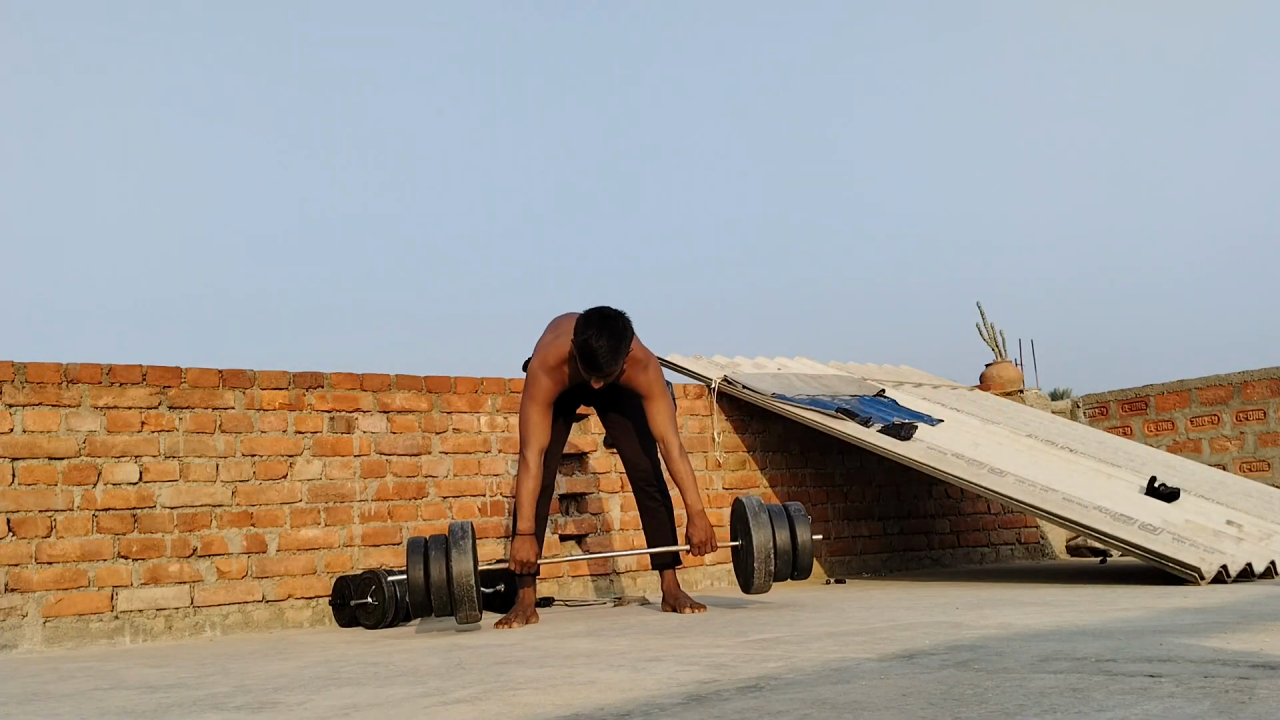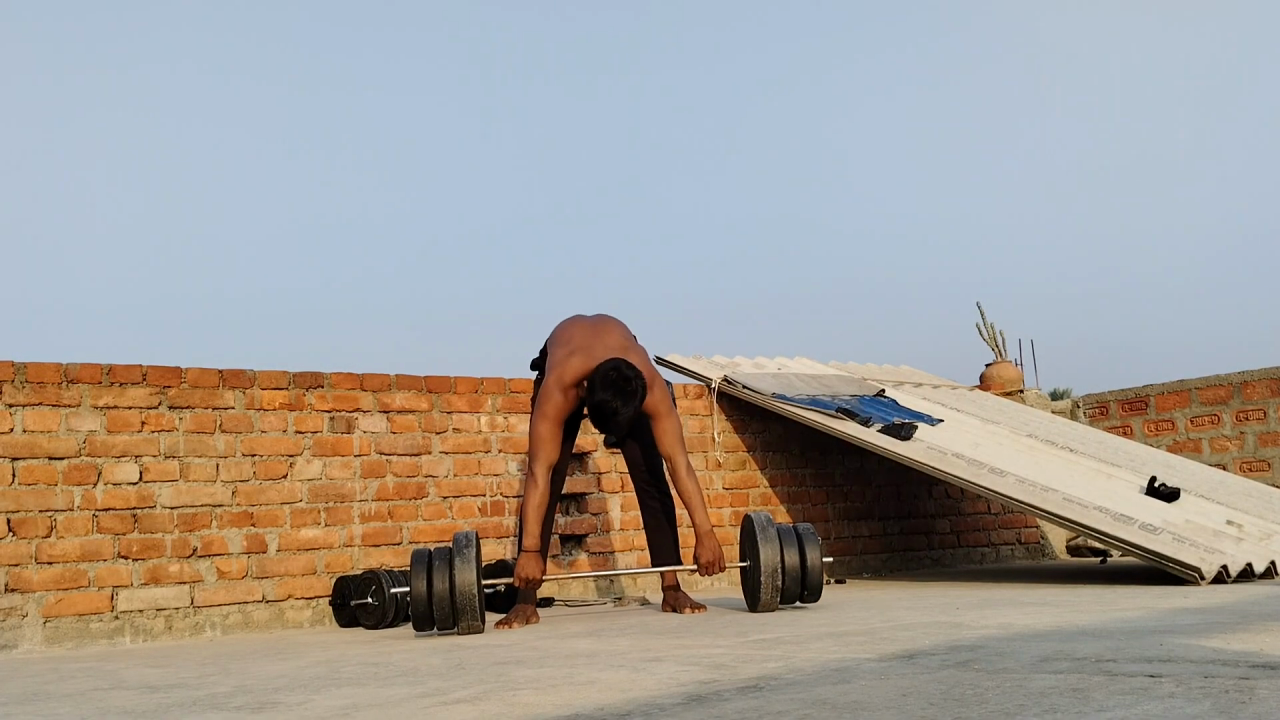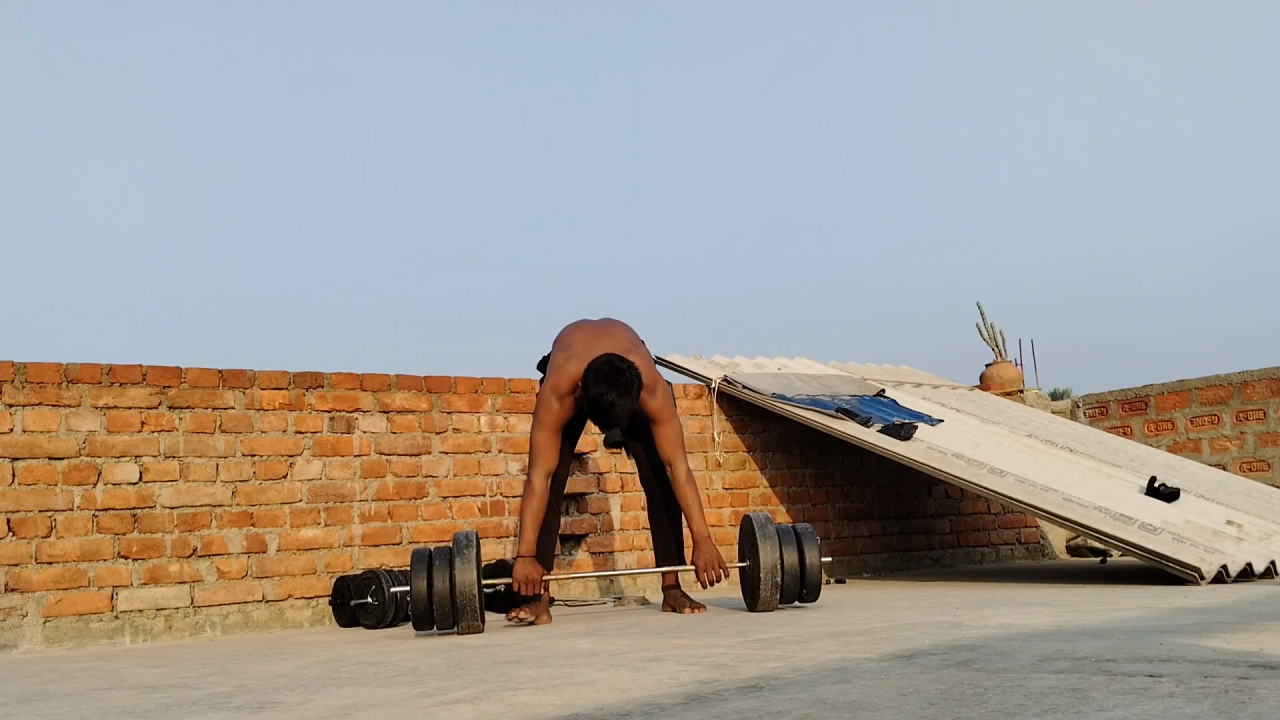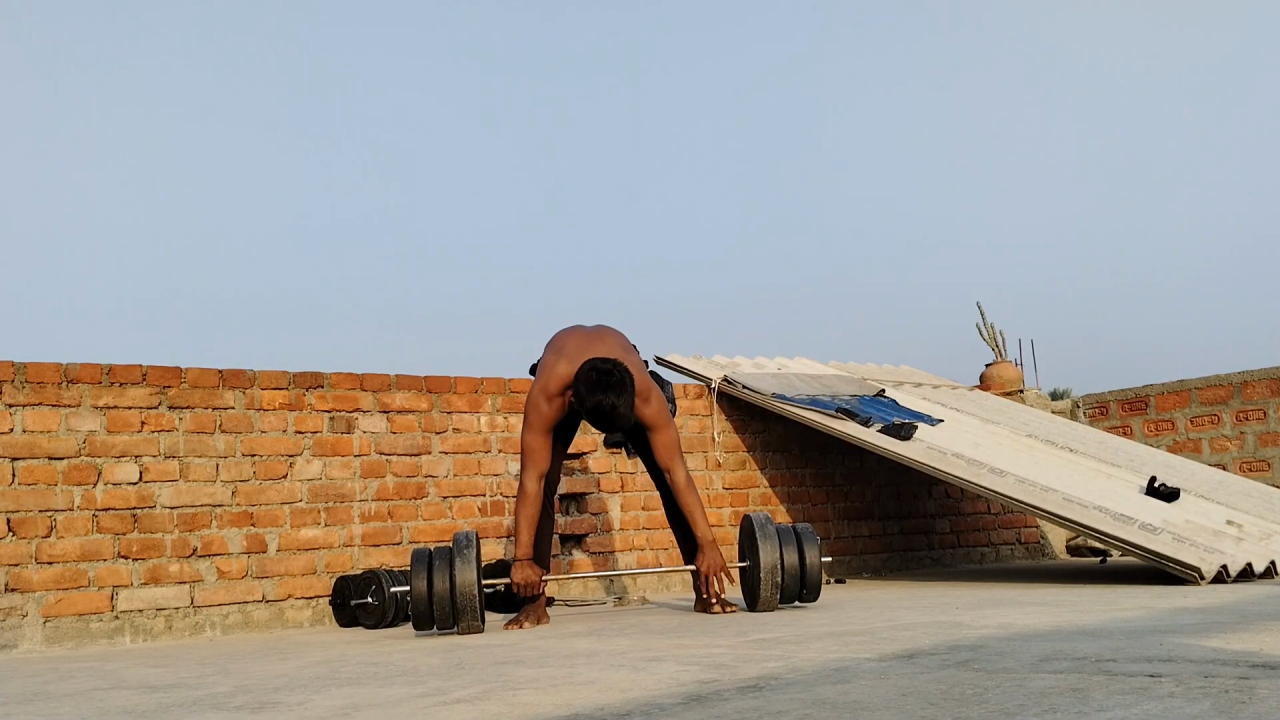
dt=0.4s
person 1, frame 1
left shoulder: (642, 364)
right shoulder: (546, 367)
left elbow: (669, 441)
right elbow: (531, 455)
left wrist: (696, 514)
right wrist: (524, 532)
left hip: (619, 389)
right hip: (561, 386)
left knee: (646, 470)
right knee: (541, 476)
left ankle: (670, 587)
right ankle: (525, 598)
person 1, frame 2
left shoulder: (651, 386)
right shoulder: (560, 386)
left elbow: (678, 462)
right elbow: (540, 472)
left wrist: (705, 534)
right wrist: (530, 550)
left hip: (621, 362)
right hip: (558, 364)
left knee: (650, 473)
right knee: (551, 476)
left ankle: (671, 587)
right ankle: (526, 600)
person 1, frame 3
left shoulder: (652, 387)
right shoulder: (558, 393)
left elbow: (677, 466)
right elbow: (539, 477)
left wrist: (703, 540)
right wrist: (525, 555)
left hip: (627, 376)
right hip: (571, 375)
left knee: (658, 475)
right knee: (551, 478)
left ankle: (671, 586)
right ankle: (538, 596)
person 1, frame 4
left shoulder: (645, 393)
right shoulder: (548, 394)
left elbow: (676, 472)
right elbow: (532, 480)
left wrist: (707, 544)
right wrist: (523, 558)
left hip: (624, 379)
right hip: (563, 382)
left knee: (665, 475)
right knee: (545, 479)
left ankle: (704, 588)
right ankle: (535, 600)
